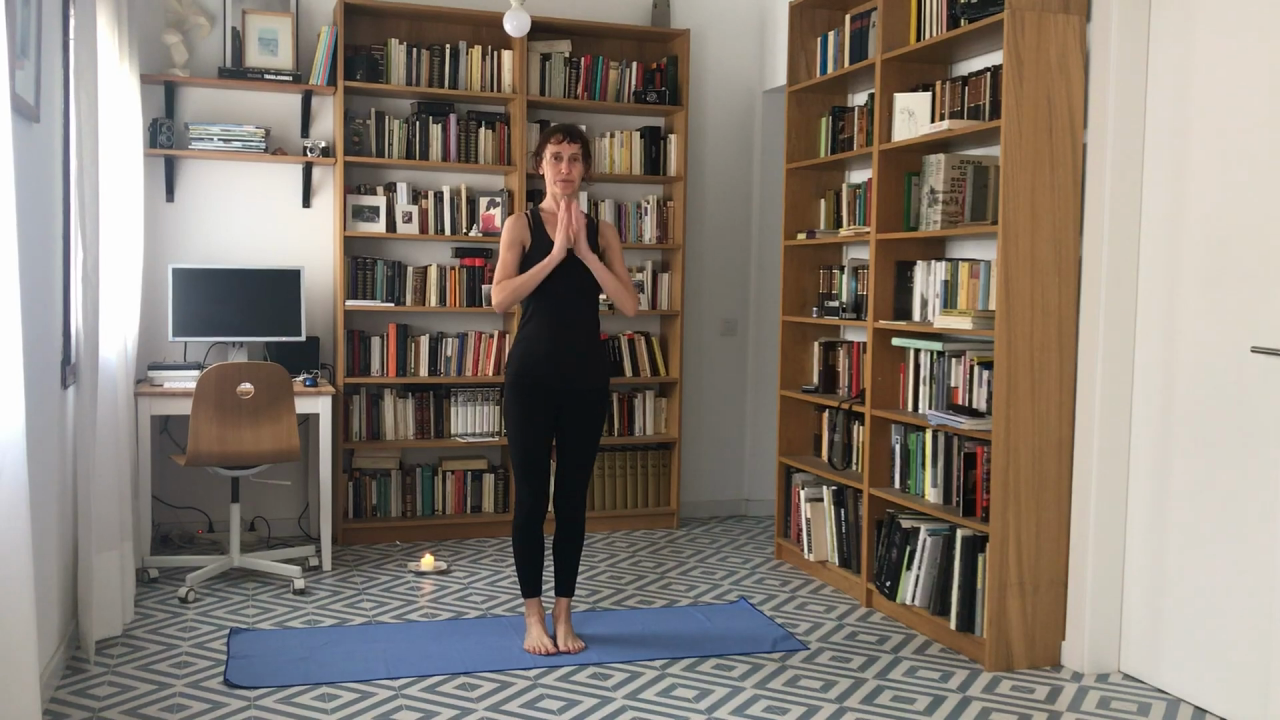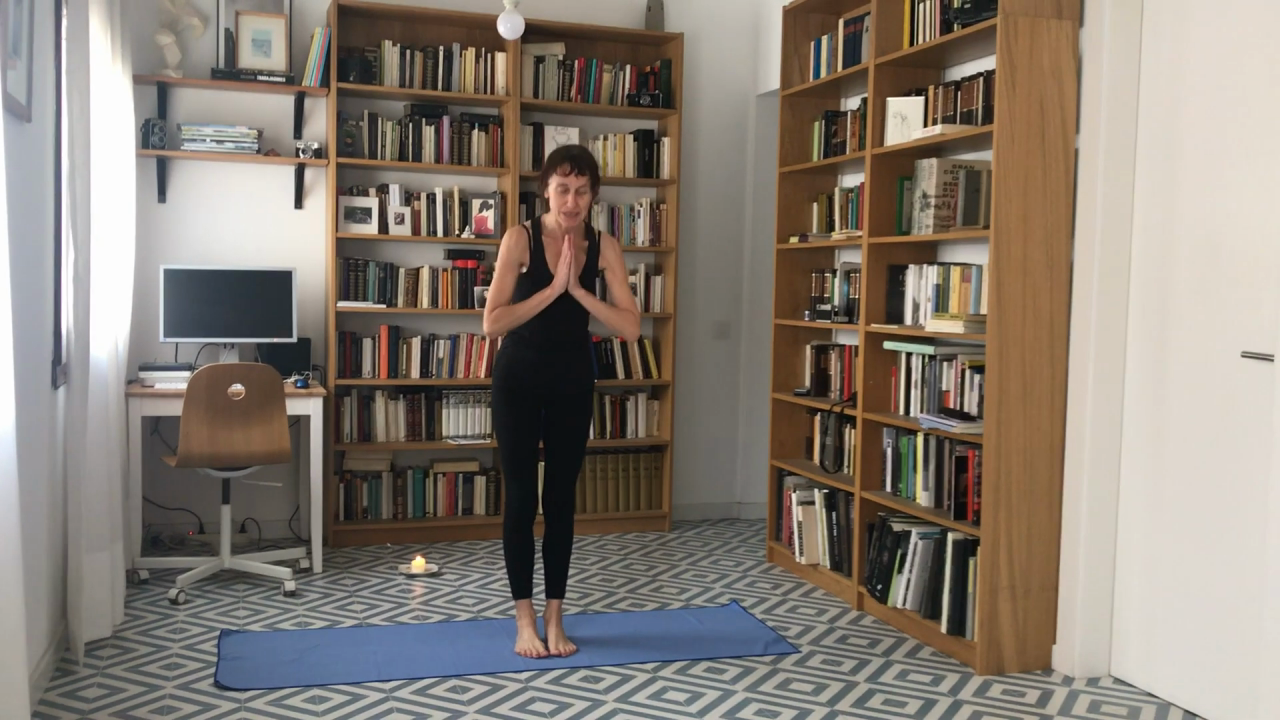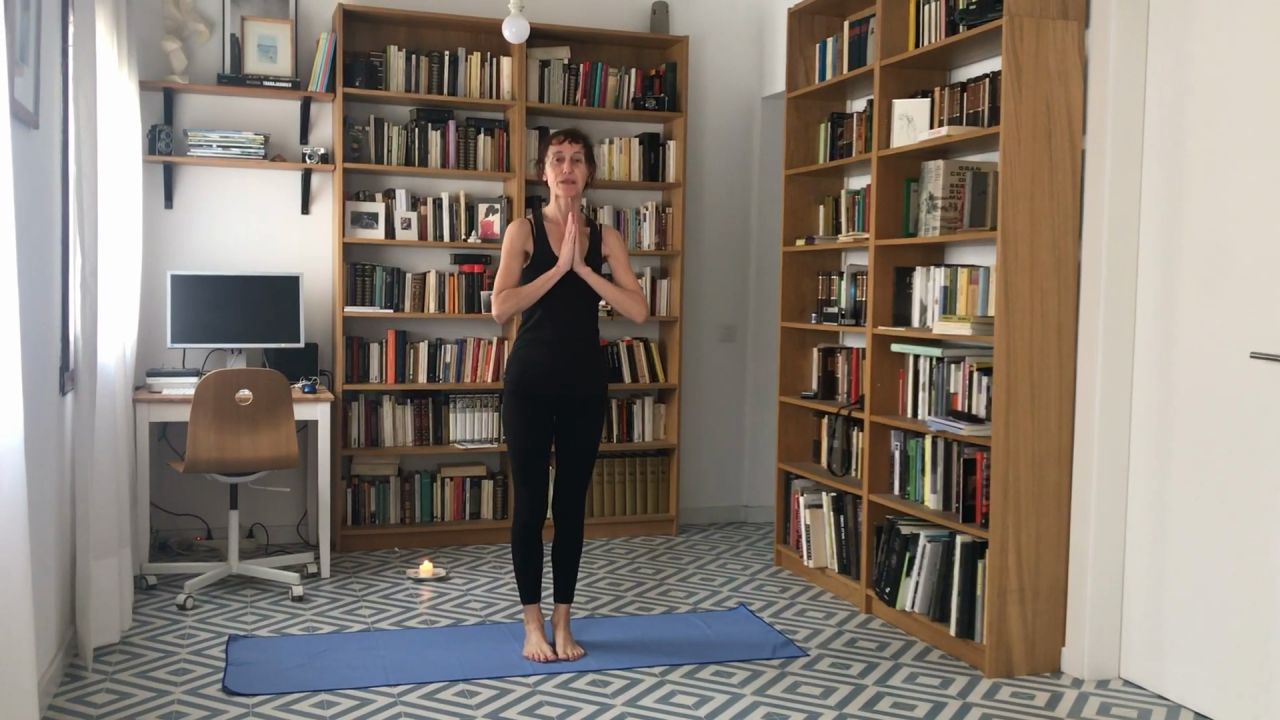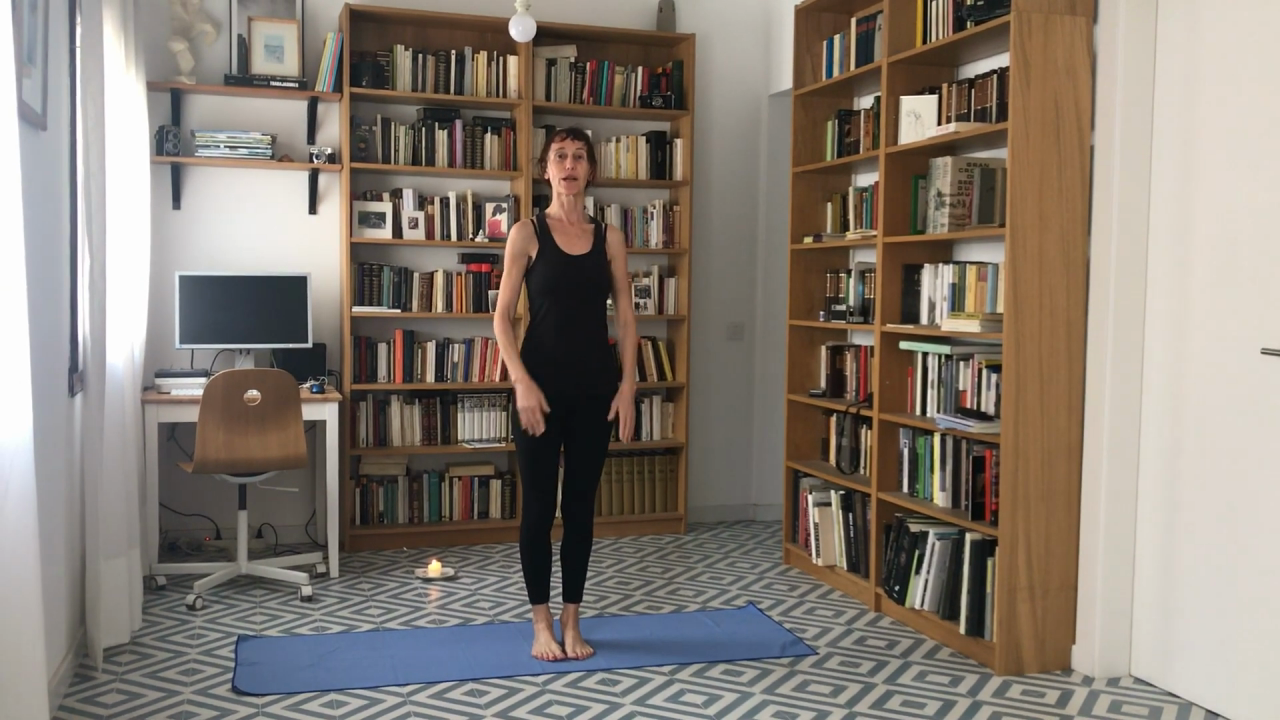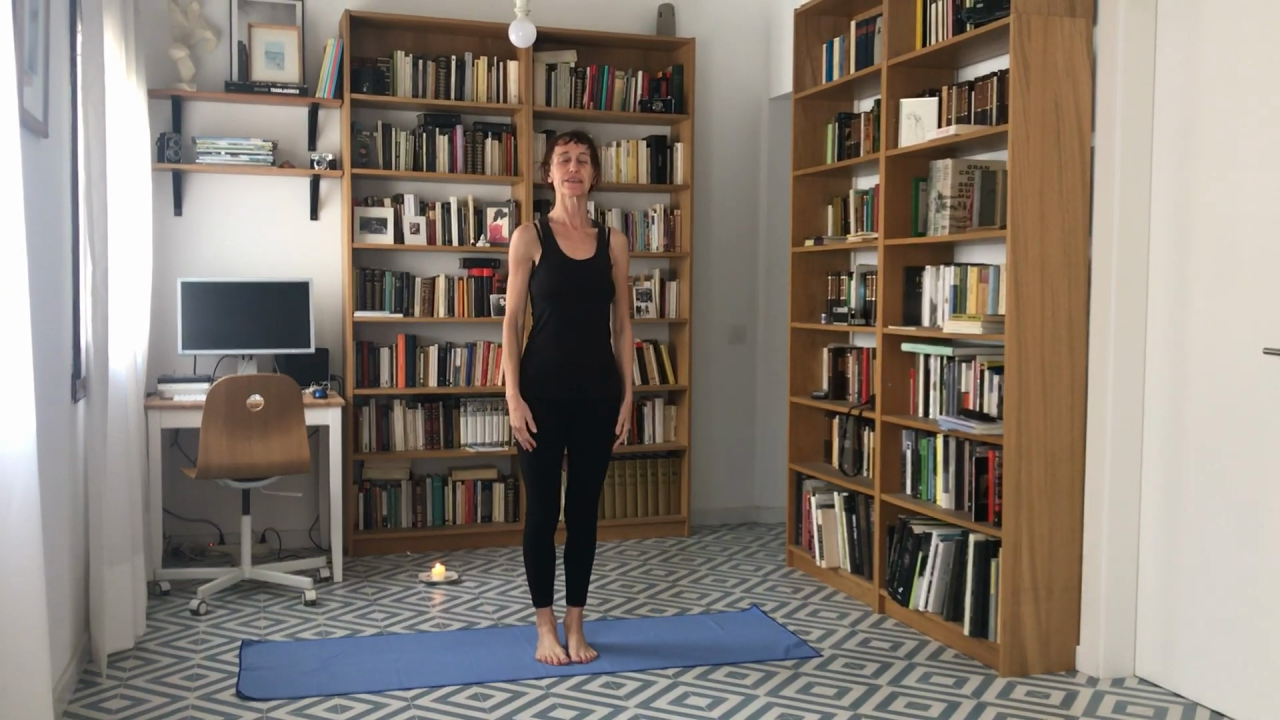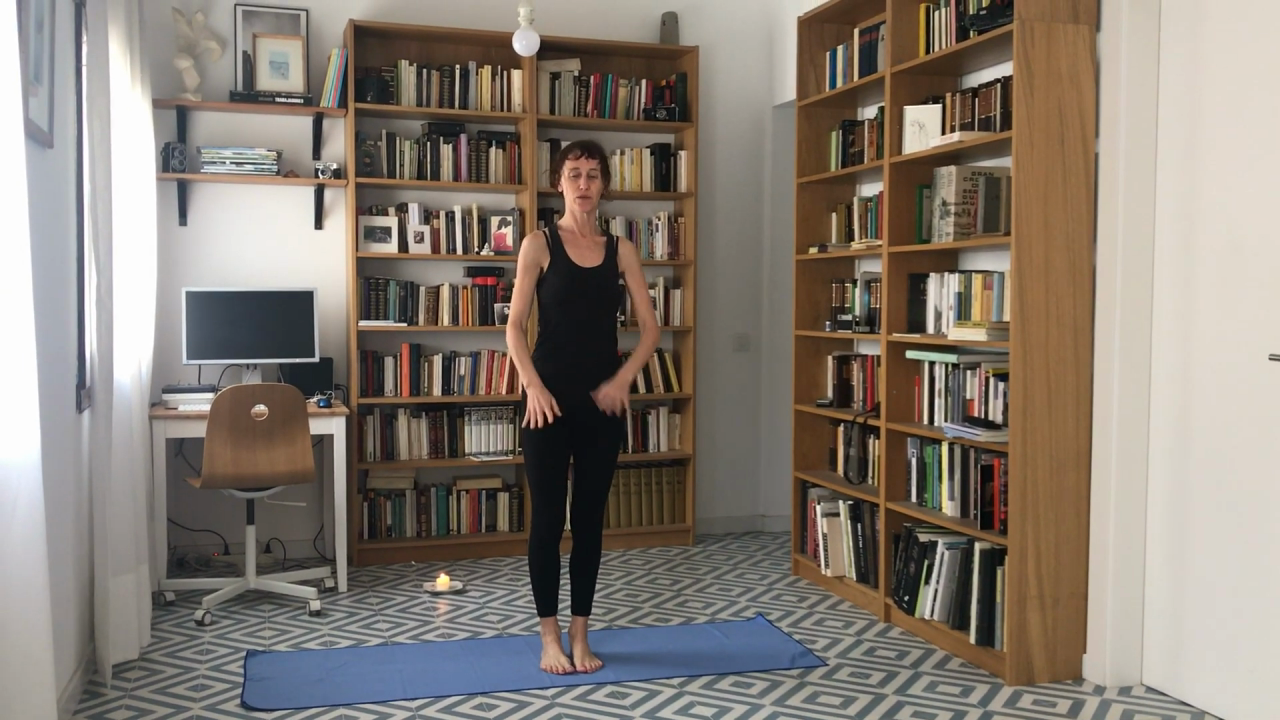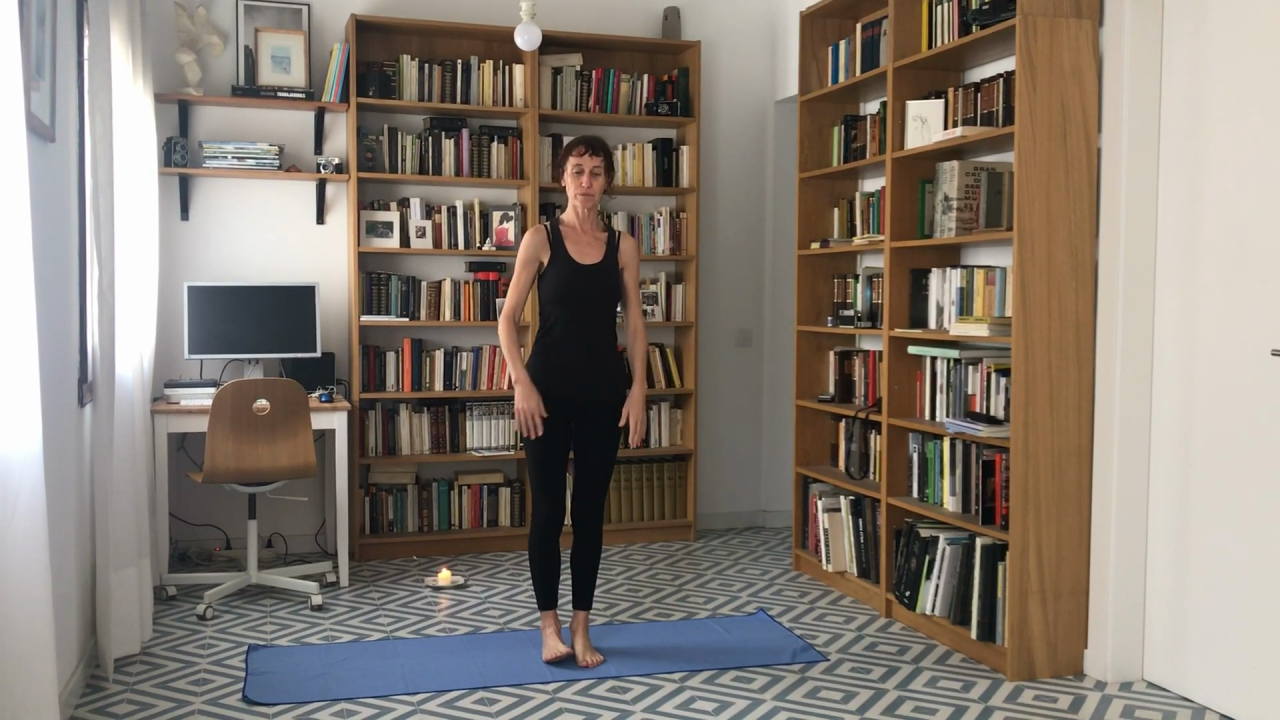
dt=0.7s
person 1, frame 1
left shoulder: (602, 230)
right shoulder: (521, 225)
left elbow: (630, 305)
right elbow: (499, 298)
left wrist: (589, 257)
right wrist: (553, 256)
left hip: (587, 373)
right hip: (532, 371)
left knee: (573, 496)
right knee: (531, 496)
left ankle: (563, 614)
right ankle: (534, 617)
person 1, frame 2
left shoulder: (603, 246)
right shoulder: (520, 239)
left elbow: (631, 327)
right elbow: (492, 322)
left wrist: (577, 289)
right wrist: (553, 288)
left hip: (573, 380)
right hip: (518, 378)
left knee: (561, 498)
right knee: (521, 498)
left ankle: (555, 617)
right ankle: (525, 620)
person 1, frame 3
left shoulder: (605, 236)
right shoulder: (523, 230)
left elbow: (638, 310)
right elbow: (500, 307)
left wrist: (583, 267)
right wrist: (558, 265)
left hip: (585, 379)
right hip: (530, 378)
left knee: (571, 503)
right knee: (530, 502)
left ankle: (563, 622)
right ankle: (533, 624)
person 1, frame 4
left shoulder: (609, 237)
right shoulder: (527, 232)
left elbow: (626, 316)
right elbow: (503, 316)
left wrist: (627, 384)
right wrist: (521, 381)
left hip: (595, 383)
right hip: (542, 382)
left knee: (581, 504)
right knee: (539, 504)
left ankle: (571, 621)
right ankle: (541, 623)
person 1, frame 5
left shoulder: (613, 241)
right shoulder: (530, 237)
left elbow: (621, 324)
right elbow: (512, 322)
left wrist: (626, 395)
right wrist: (513, 395)
left hip: (597, 388)
right hip: (544, 386)
left knee: (584, 508)
right knee: (542, 508)
left ankle: (575, 623)
right ankle: (546, 626)
person 1, frame 6
left shoulder: (621, 249)
right shoulder: (539, 244)
left elbow: (650, 326)
right elbow: (515, 325)
left wrist: (625, 375)
right wrist: (533, 385)
left hip: (604, 396)
right hip: (549, 397)
left knee: (589, 516)
right knee: (548, 516)
left ankle: (580, 634)
right ankle: (550, 636)
person 1, frame 7
left shoulder: (623, 245)
right shoulder: (540, 238)
left elbow: (635, 324)
right elbow: (508, 320)
left wrist: (638, 387)
right wrist: (521, 384)
left hip: (604, 388)
right hip: (549, 388)
left knee: (591, 510)
right knee: (549, 509)
left ankle: (581, 627)
right ankle: (550, 625)
